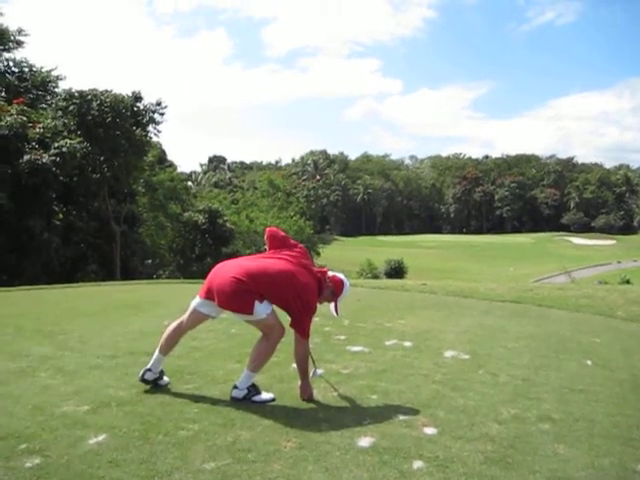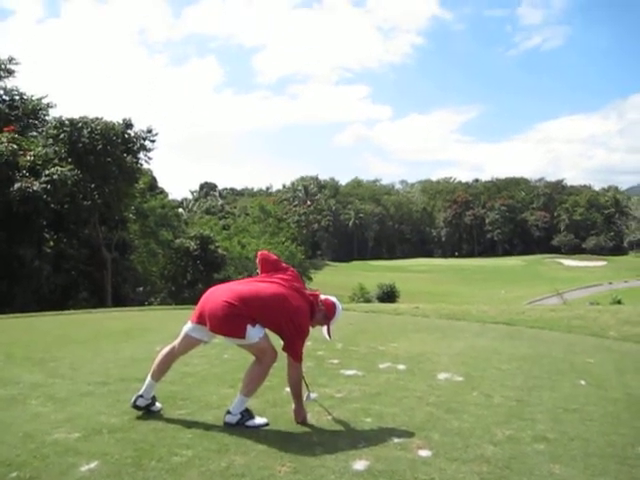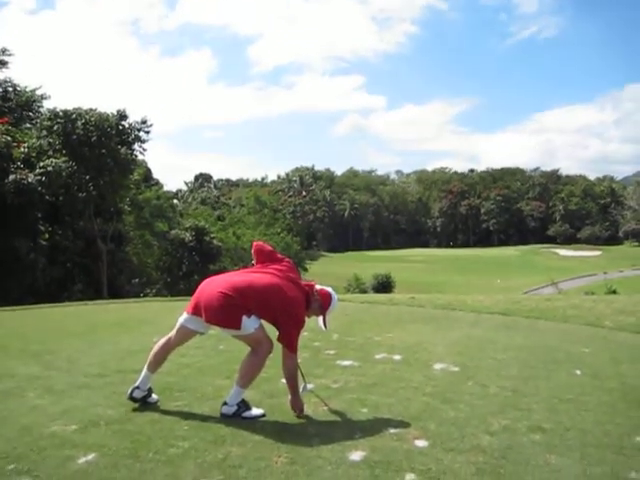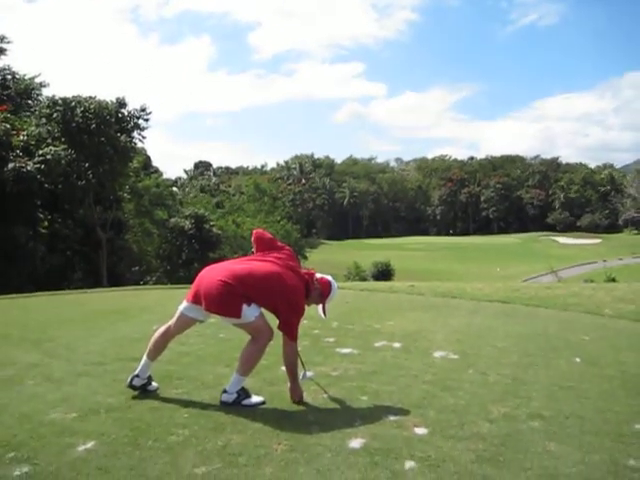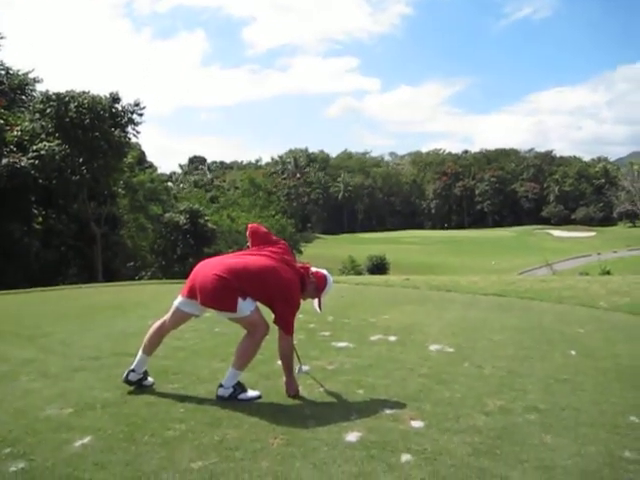
dt=0.5s
person 1, frame 1
left shoulder: (300, 253)
right shoulder: (308, 295)
left elbow: (270, 232)
right elbow: (301, 341)
right wrist: (304, 382)
left hip: (221, 272)
right hip: (237, 287)
left knee: (185, 323)
right knee: (275, 331)
left ankle: (152, 370)
right ankle: (242, 388)
person 1, frame 2
left shoulder: (292, 277)
right shoulder: (300, 318)
left elbow: (262, 256)
right elbow: (294, 365)
right wrist: (298, 405)
left hip: (213, 295)
right hip: (229, 311)
left knee: (177, 348)
right knee: (267, 355)
left ankle: (144, 397)
right ankle: (236, 413)
person 1, frame 3
left shoulder: (287, 268)
right shoulder: (296, 309)
left elbow: (257, 246)
right elbow: (289, 355)
right wrist: (295, 396)
left hip: (208, 287)
right hip: (225, 301)
left knee: (173, 340)
right knee: (263, 346)
left ankle: (140, 388)
right ankle: (232, 404)
person 1, frame 4
left shoulder: (287, 255)
right shoulder: (296, 296)
left elbow: (257, 234)
right elbow: (289, 343)
right wrist: (294, 384)
left hip: (207, 275)
right hip: (225, 290)
left knee: (173, 328)
right knee: (263, 334)
left ankle: (140, 376)
right ankle: (232, 392)
person 1, frame 5
left shoulder: (282, 250)
right shoulder: (291, 290)
left elbow: (252, 229)
right elbow: (285, 337)
right wrist: (290, 378)
left hip: (203, 270)
right hip: (220, 284)
left knee: (168, 323)
right knee: (259, 328)
left ankle: (136, 372)
right ankle: (228, 387)
